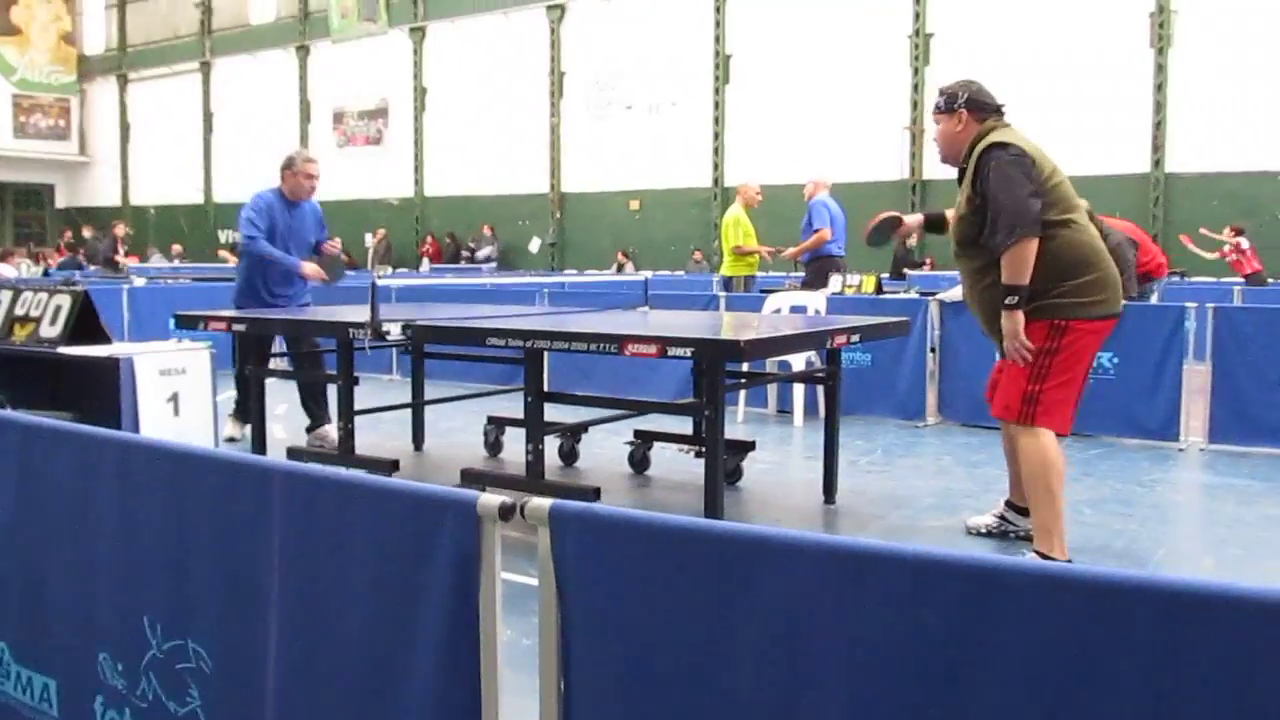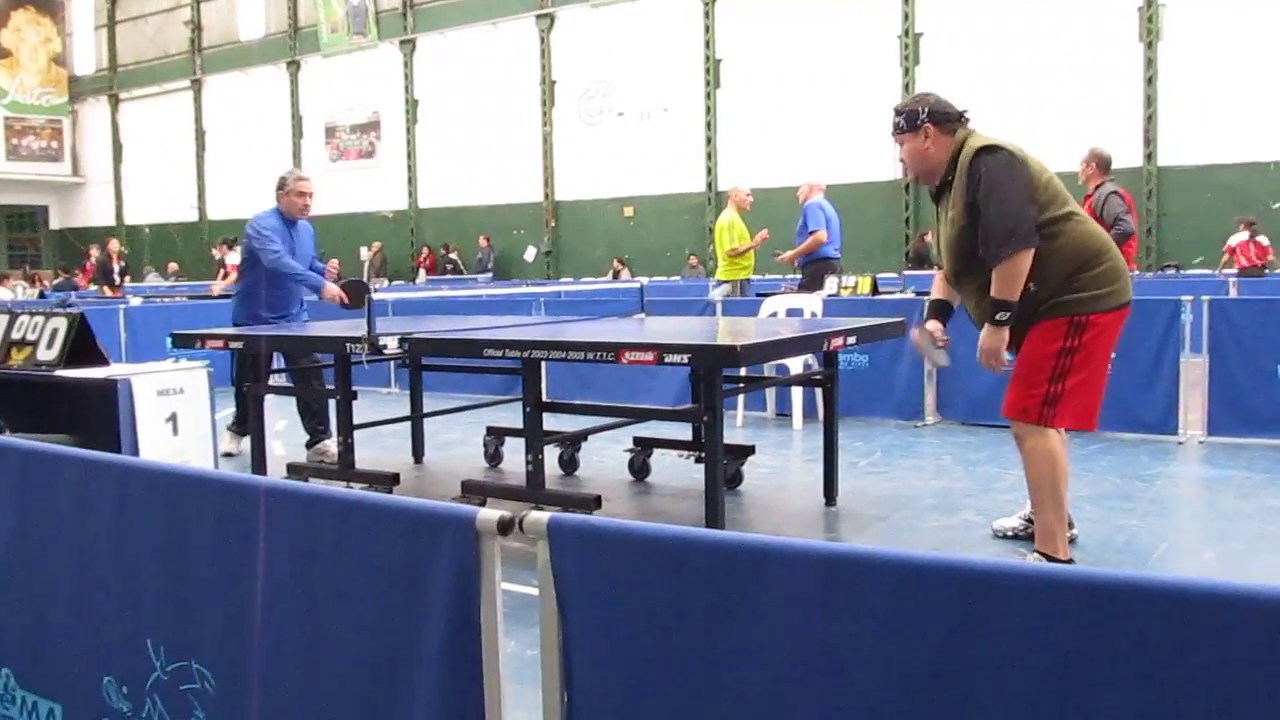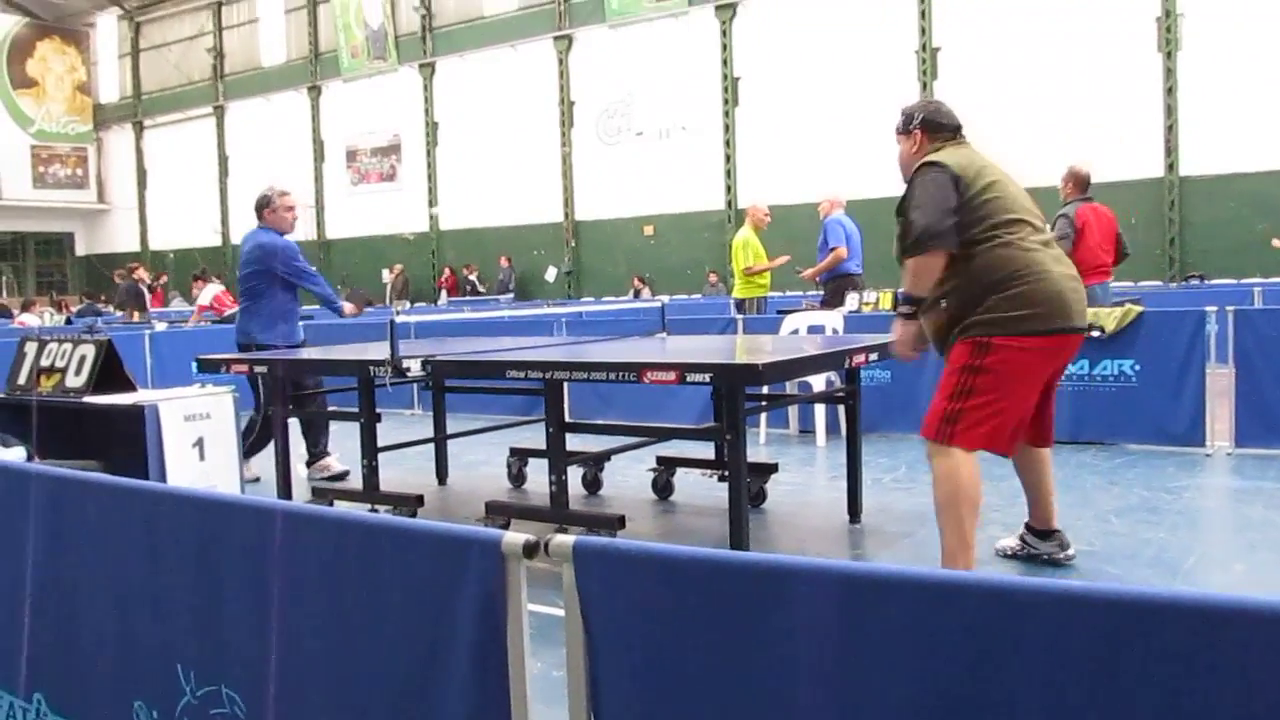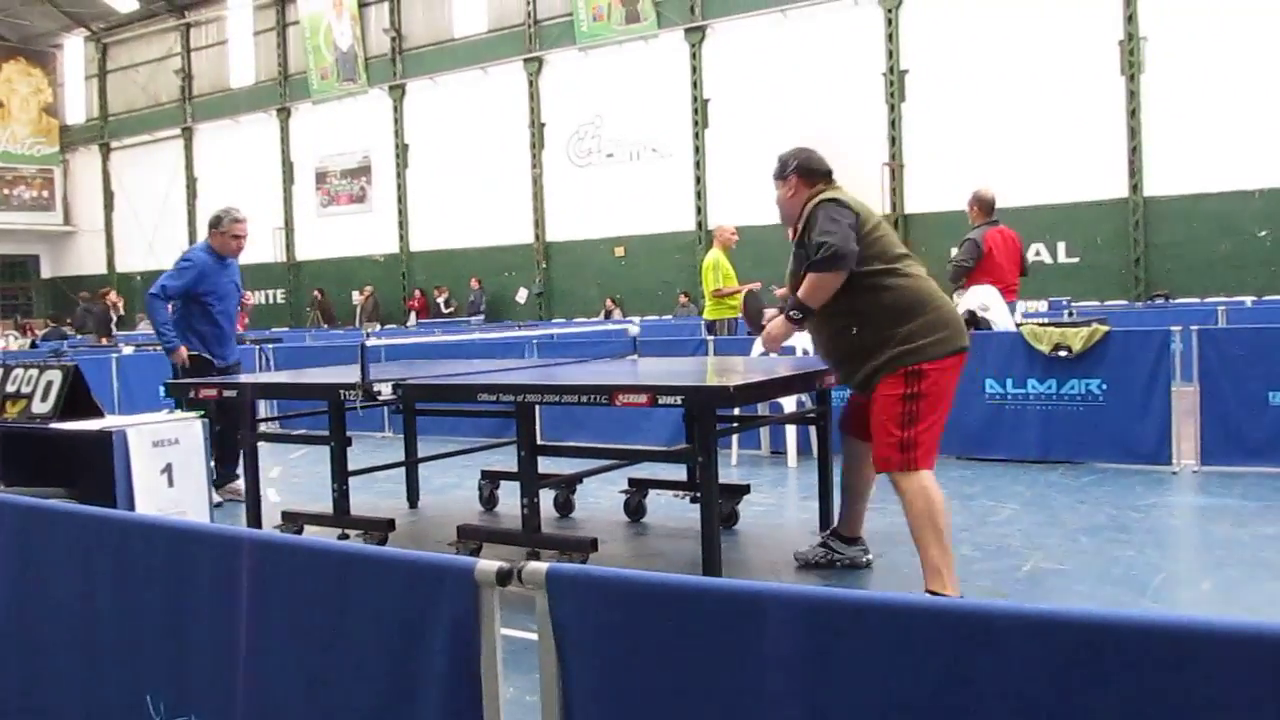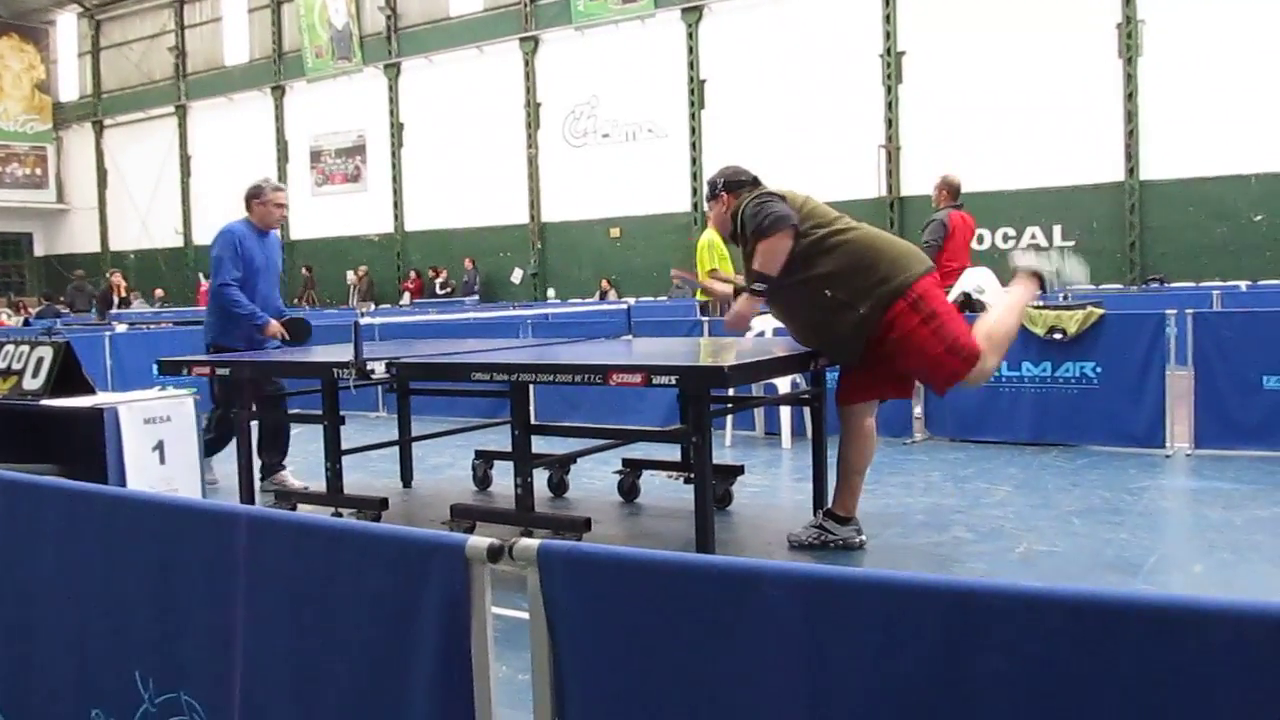
dt=0.7s
person 1, frame 1
left shoulder: (997, 155)
right shoulder: (994, 153)
left elbow: (1019, 233)
right elbow: (983, 219)
left wrist: (1011, 307)
right wrist: (924, 221)
left hip: (1066, 304)
right hip: (1068, 300)
left knee: (1027, 420)
right knee: (1015, 411)
left ankle: (1052, 557)
right ankle: (1021, 511)
person 1, frame 2
left shoulder: (986, 161)
right shoulder: (954, 179)
left elbow: (1014, 244)
right elbow: (961, 260)
left wrist: (997, 321)
right wrist: (936, 313)
left hip: (1078, 299)
right hip: (1058, 301)
left knee: (1031, 420)
right knee: (1043, 414)
left ankle: (1053, 557)
right ankle: (1049, 516)
person 1, frame 3
left shoulder: (935, 170)
right shoulder: (982, 170)
left elbow: (927, 242)
left wrist: (908, 312)
right wrist: (938, 318)
left hip: (1011, 321)
right hip: (1057, 313)
left knee: (949, 441)
right knee: (1021, 428)
right ankle: (1043, 534)
person 1, frame 4
left shoulder: (826, 207)
right shoulder: (836, 208)
left elbow: (832, 262)
right elbow: (852, 286)
left wrist: (791, 317)
right wrist: (795, 312)
left hip: (911, 345)
right hip: (898, 344)
left knee: (904, 465)
right knee: (857, 436)
left ankle: (943, 596)
right ankle: (847, 540)
person 1, frame 5
left shoulder: (755, 206)
right shoulder: (760, 218)
left elbow: (780, 230)
right elbow: (801, 289)
left wrist: (753, 293)
right wrist: (731, 294)
left hip: (891, 290)
right hip: (864, 313)
left knee: (974, 363)
right knee: (854, 410)
left ankle: (1031, 277)
right ankle: (841, 521)
person 2, frame 1
left shoulder: (313, 209)
right shoulder: (262, 203)
left elbow: (317, 245)
right elbow: (250, 243)
left wrist: (328, 250)
right wrist: (297, 265)
left hip: (296, 300)
right hip: (255, 301)
left knee: (310, 364)
right knee: (251, 367)
left ankle: (319, 426)
right ankle: (240, 417)
person 2, frame 2
left shoulder: (306, 229)
right shoulder: (262, 225)
right elbow: (278, 261)
left wrist: (324, 271)
right wrist: (320, 285)
left hip: (293, 318)
right hip: (253, 319)
left knee: (311, 379)
right knee: (249, 385)
left ankle: (319, 442)
right ankle: (237, 431)
person 2, frame 3
left shoulder: (252, 241)
right shoulder: (276, 246)
right elbow: (310, 280)
right wrist: (339, 304)
left hip: (284, 337)
right hip: (263, 340)
left knee: (312, 396)
right knee: (270, 408)
left ankle: (319, 459)
right ankle: (239, 458)
person 2, frame 4
left shoulder: (230, 259)
right shoulder: (196, 262)
right elbow: (155, 297)
left wrist: (239, 300)
right wrist: (172, 344)
left hip: (227, 358)
right hip: (195, 359)
left knee: (235, 422)
right knee: (205, 426)
left ankle: (226, 480)
person 2, frame 5
left shoulder: (273, 239)
right shoulder: (233, 236)
right elbow: (224, 288)
left wrist: (281, 314)
right wrist: (262, 321)
left hip: (262, 340)
right hip: (228, 339)
left knee: (274, 406)
right knee: (230, 409)
left ankle: (273, 471)
right ankle: (202, 457)
